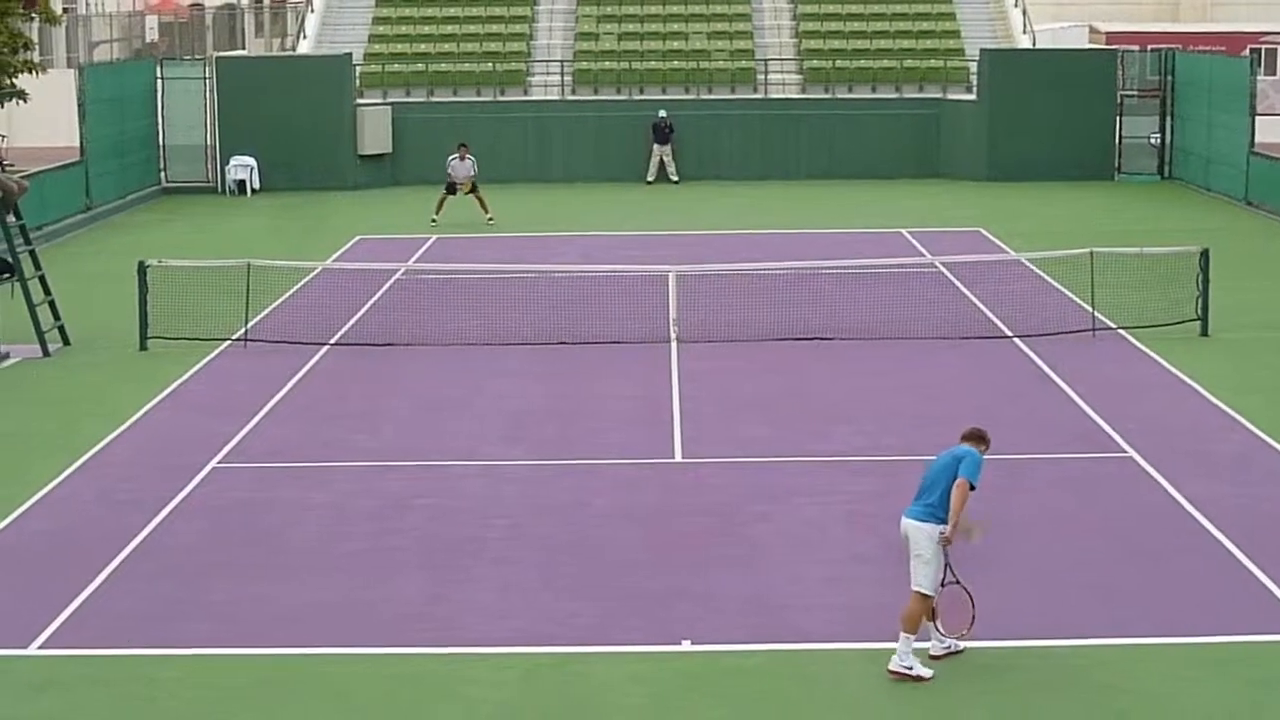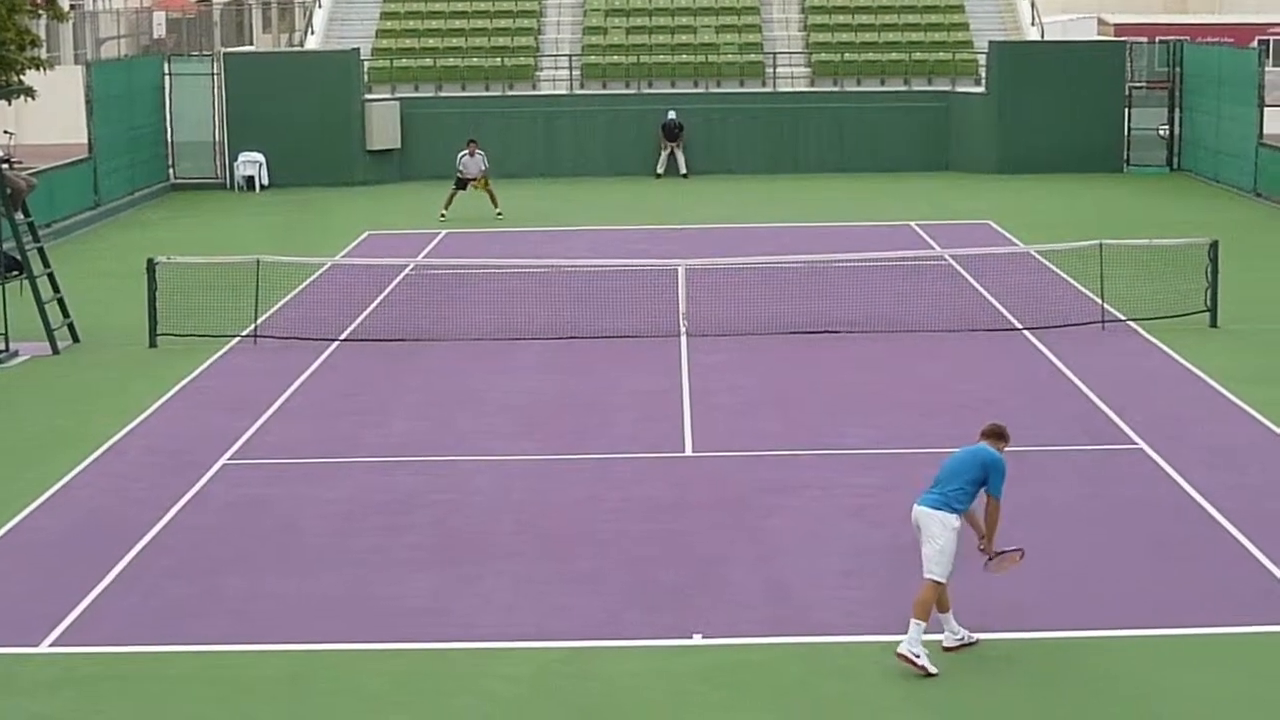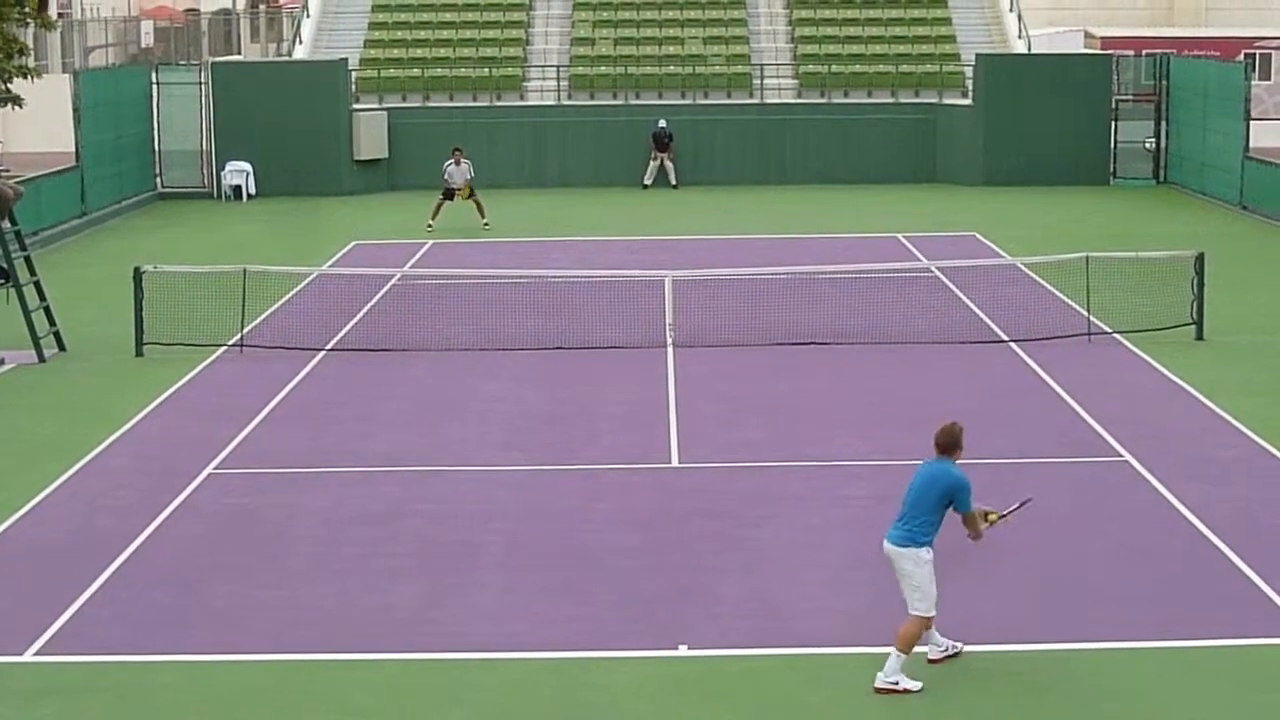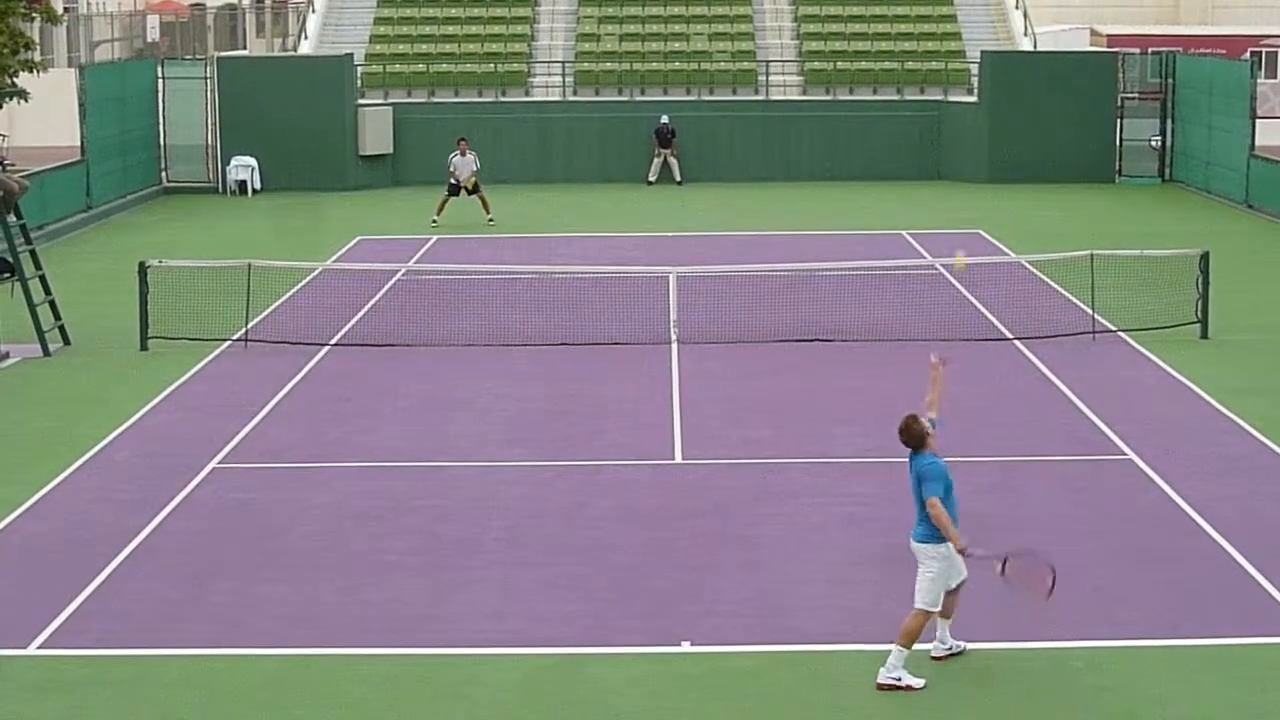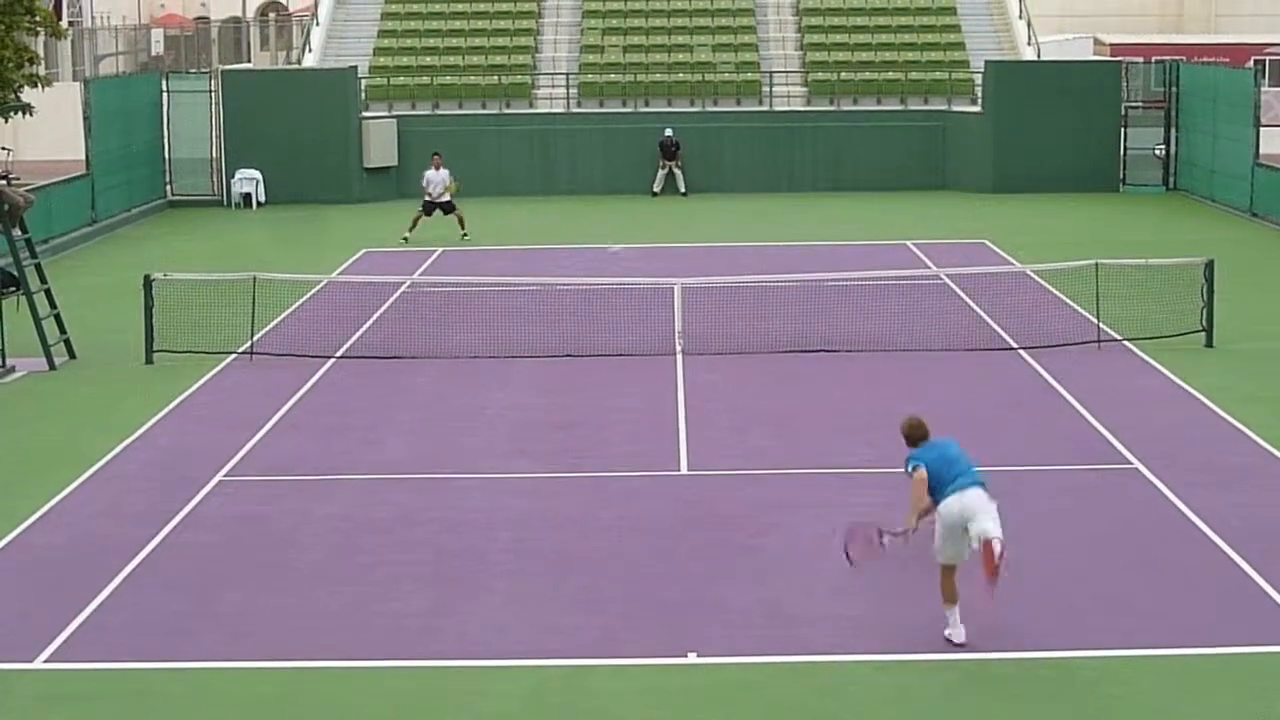
dt=1s
person 1, frame 1
left shoulder: (947, 455)
right shoulder: (973, 456)
right elbow: (960, 486)
left wrist: (952, 521)
right wrist: (953, 525)
left hip: (912, 519)
right hip: (926, 526)
left knee: (931, 587)
right knee: (922, 593)
left ankle: (940, 642)
right ankle: (902, 659)
person 1, frame 2
left shoulder: (964, 454)
right shoulder: (995, 460)
right elbow: (992, 505)
left wrist: (981, 533)
right wrist: (989, 541)
left hip: (923, 508)
right hip: (940, 516)
left knee: (939, 576)
right knee: (933, 580)
left ankle: (953, 633)
right ankle: (912, 645)
person 1, frame 3
left shoulder: (926, 468)
right shoulder: (958, 479)
right elbow: (967, 519)
left wrist: (975, 510)
right wrist: (977, 531)
left hip: (894, 540)
right hip: (912, 548)
left knee: (923, 602)
right knee: (920, 614)
left ankle: (937, 646)
right ankle: (889, 675)
person 1, frame 4
left shoulder: (918, 454)
right shoulder: (931, 467)
left elbow: (931, 408)
right elbow: (933, 506)
left wrist: (936, 373)
right wrist: (955, 538)
left hip: (934, 541)
right hip: (935, 545)
left knee: (954, 584)
right knee: (924, 609)
left ankle: (943, 643)
right ankle: (891, 671)
person 1, frame 5
left shoulder: (915, 458)
right shoulder: (948, 444)
left elbow: (921, 478)
left wrist: (915, 515)
right wrist: (930, 508)
left hip: (949, 508)
right hip: (976, 498)
left knee: (948, 568)
left ankle: (956, 629)
right ankle: (992, 544)
